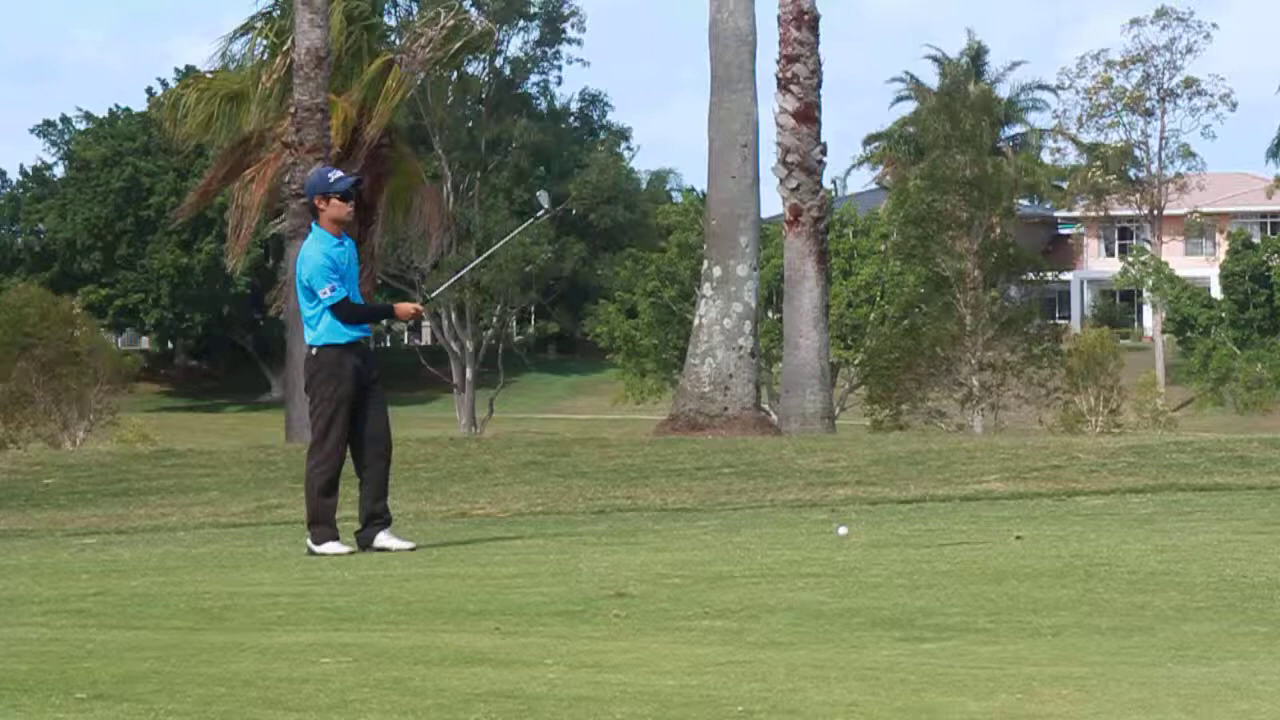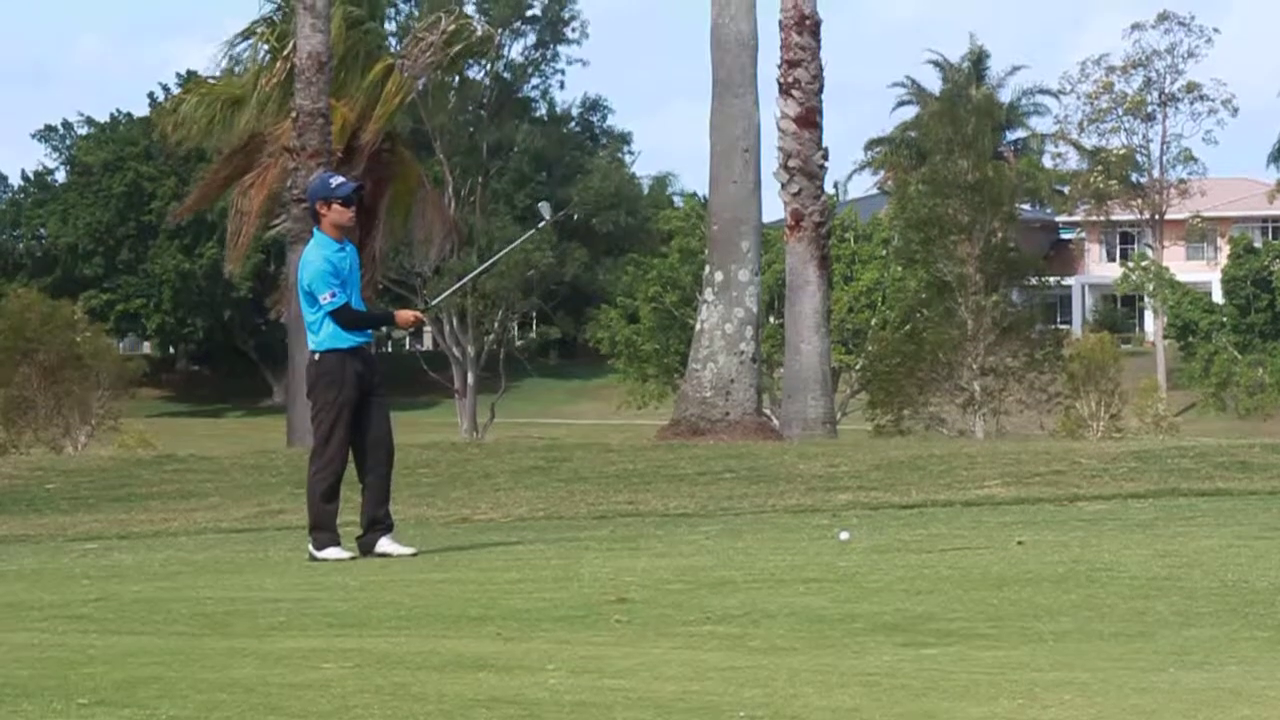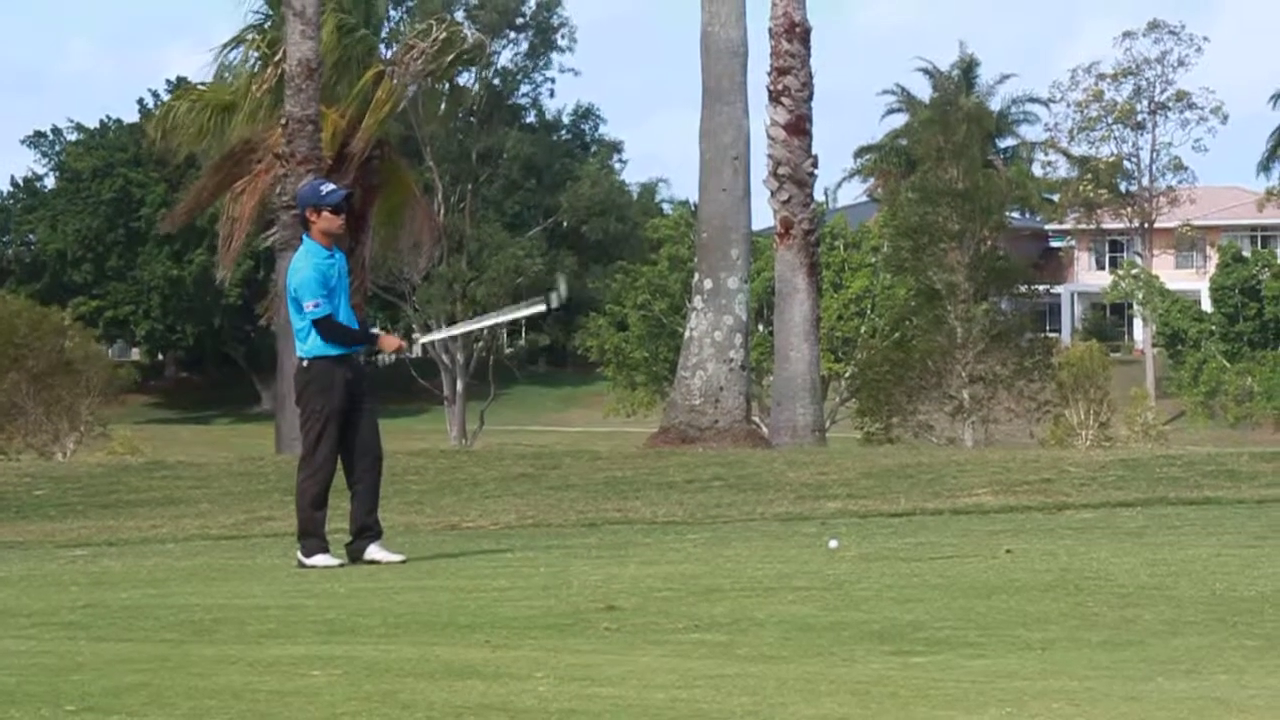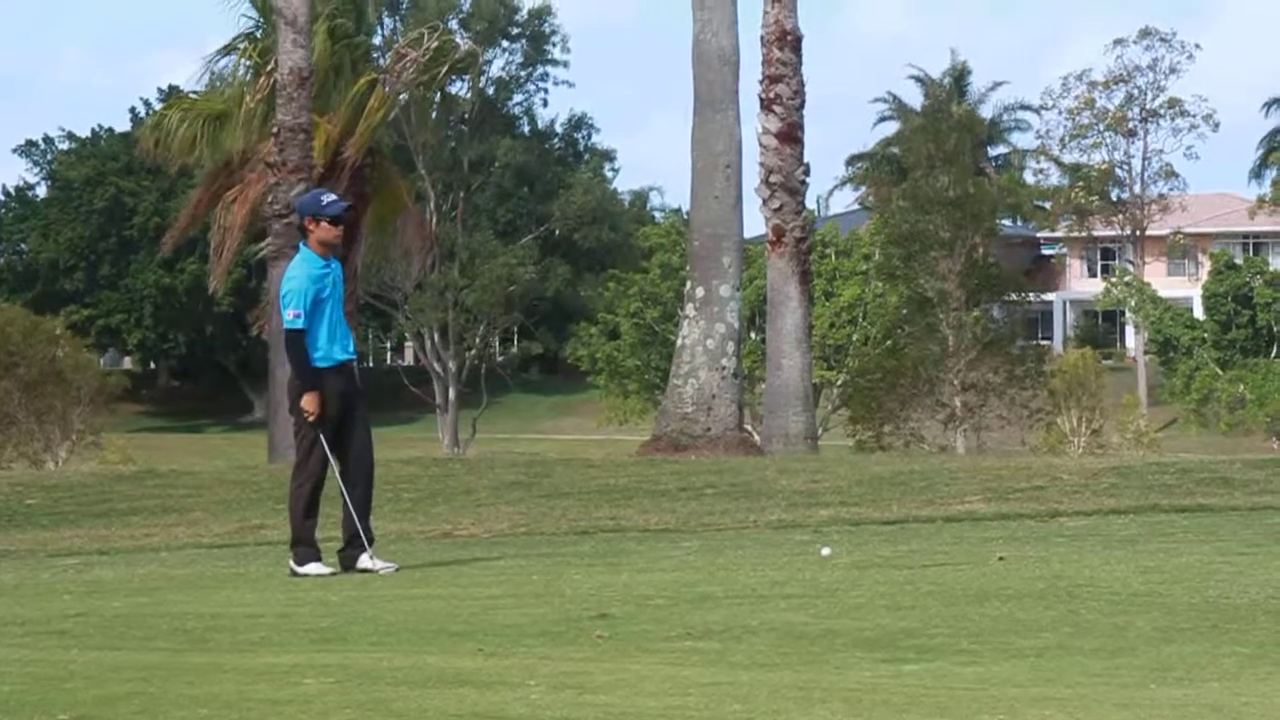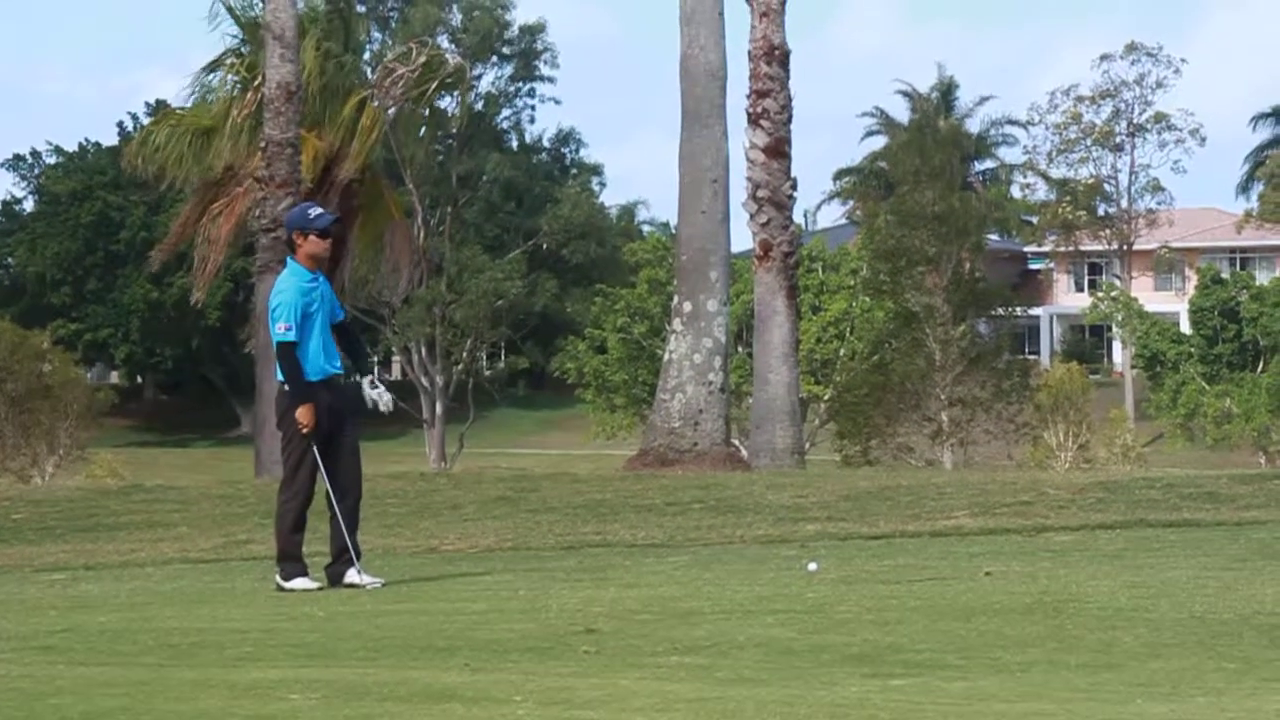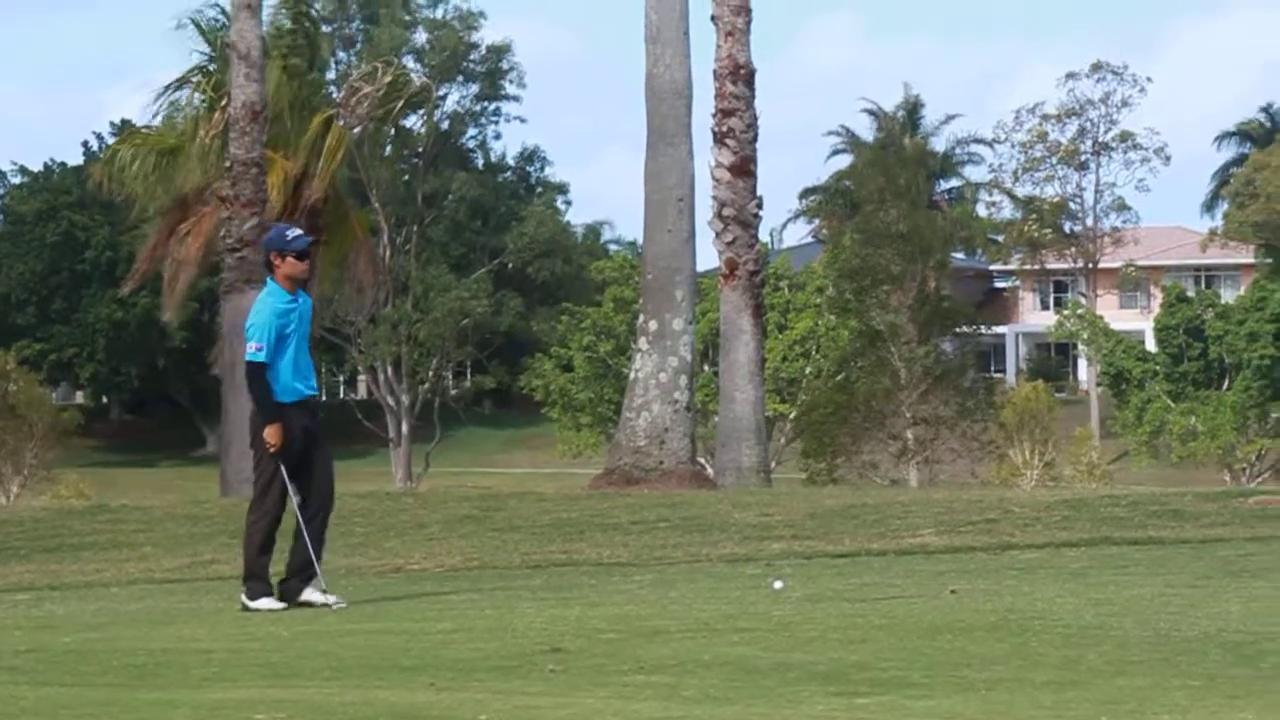
dt=0.7s
person 1, frame 1
left shoulder: (347, 244)
right shoulder: (316, 254)
right elbow: (344, 310)
left wrist: (390, 312)
right wrist: (393, 311)
left hip: (360, 353)
right hip: (330, 358)
left knee: (376, 444)
right knee: (329, 449)
left ankle: (375, 528)
right ankle: (321, 534)
person 1, frame 2
left shoulder: (349, 250)
right shoulder: (318, 260)
right elbow: (344, 316)
left wrist: (389, 320)
right wrist: (393, 319)
left hip: (362, 357)
right hip: (332, 364)
left knee: (378, 449)
right knee: (331, 454)
left ankle: (376, 534)
right ankle: (322, 540)
person 1, frame 3
left shoulder: (337, 257)
right shoulder: (307, 266)
right elbow: (325, 328)
left wrist: (371, 335)
right wrist: (375, 338)
left hip: (350, 366)
right hip: (321, 370)
left knee: (367, 456)
right knee: (319, 461)
left ankle: (365, 540)
right ankle: (311, 547)
person 1, frame 4
left shoulder: (334, 266)
right shoulder: (301, 275)
right elbow: (293, 338)
right wrist: (308, 389)
left hip: (344, 375)
right hip: (316, 380)
left knee: (360, 464)
right knee: (311, 469)
left ankle: (356, 549)
right ankle: (303, 554)
person 1, frame 5
left shoulder: (322, 283)
right shoulder: (289, 288)
left elbow: (342, 330)
right elbow: (285, 351)
left wrist: (367, 374)
right wrist: (302, 402)
left hip: (334, 389)
right hip: (303, 394)
left knee: (347, 481)
right knee: (299, 486)
left ankle: (344, 565)
right ankle: (289, 569)
person 1, frame 6
left shoulder: (303, 302)
right shoulder: (267, 309)
right elbow: (254, 371)
right wrist: (271, 422)
left hip: (305, 411)
right hip: (278, 416)
left knee: (319, 497)
right knee: (269, 506)
left ankle: (299, 583)
right ankle: (255, 589)
